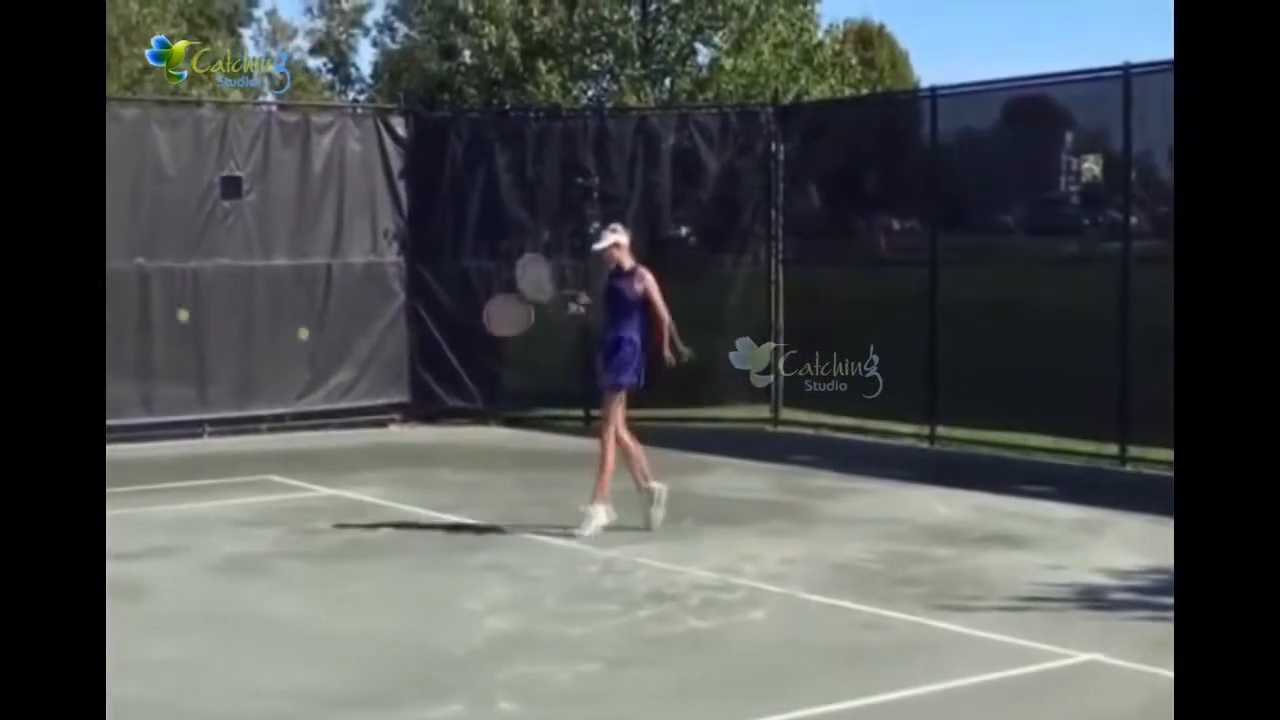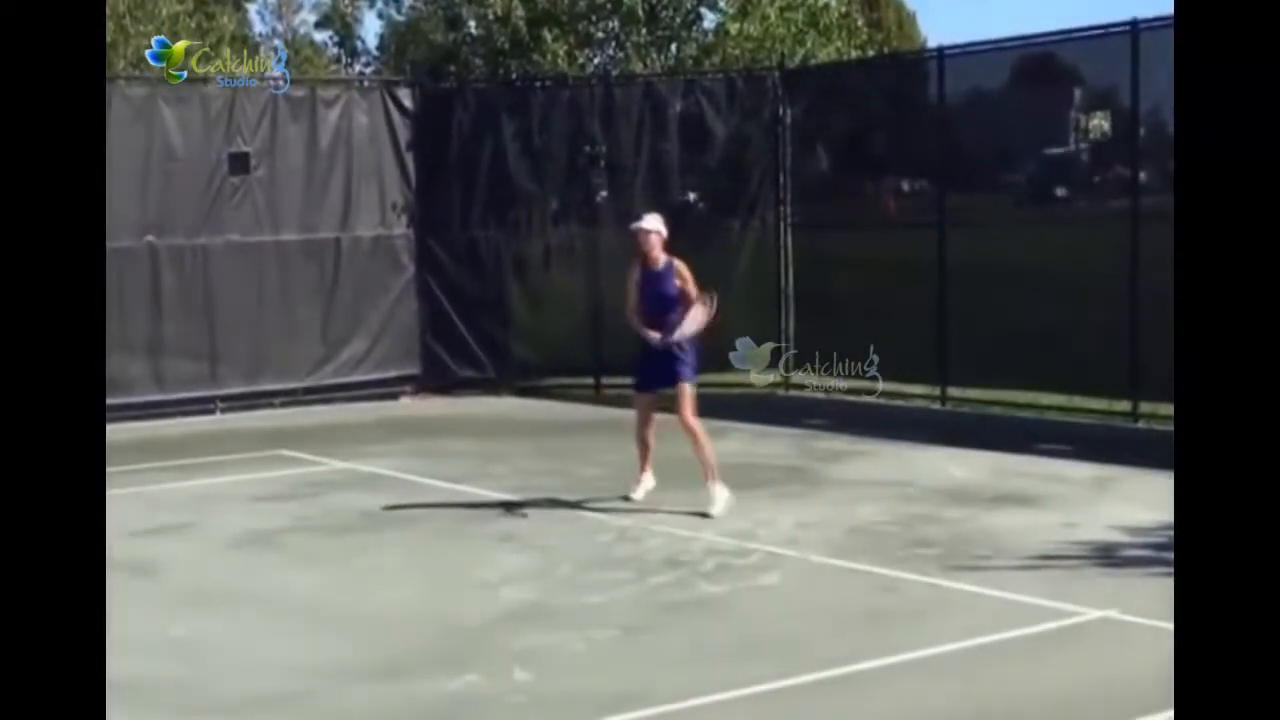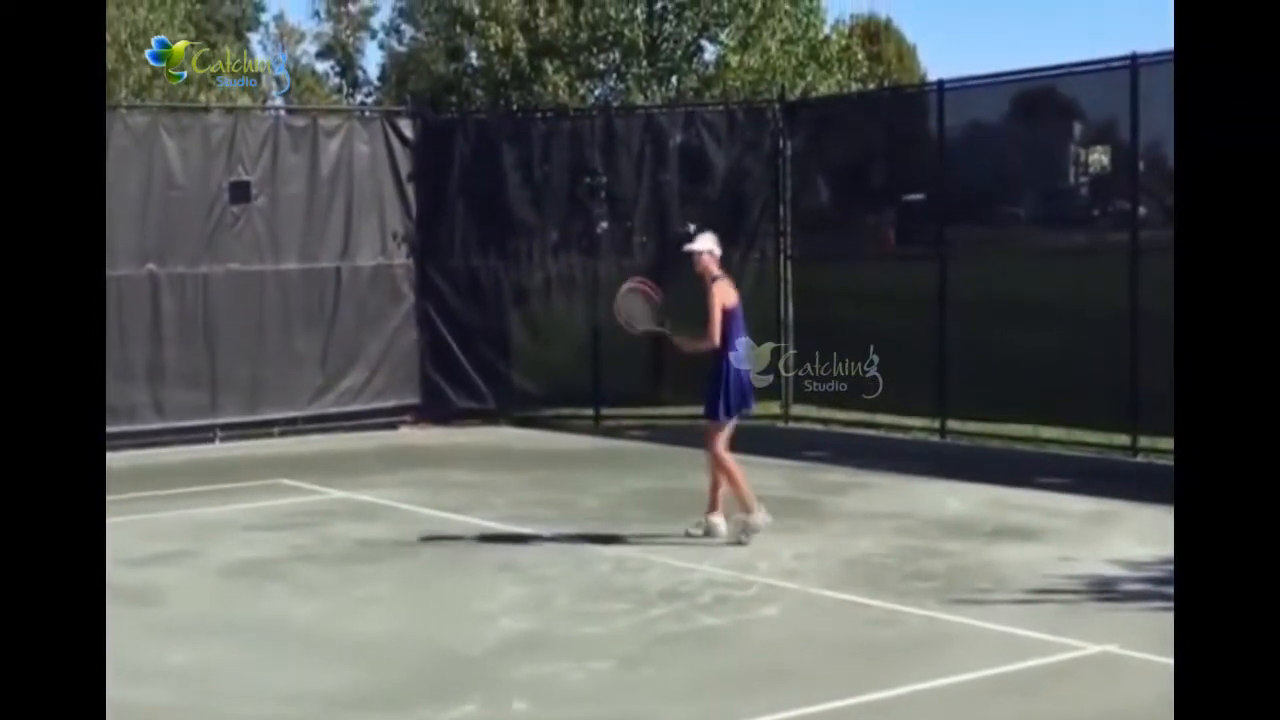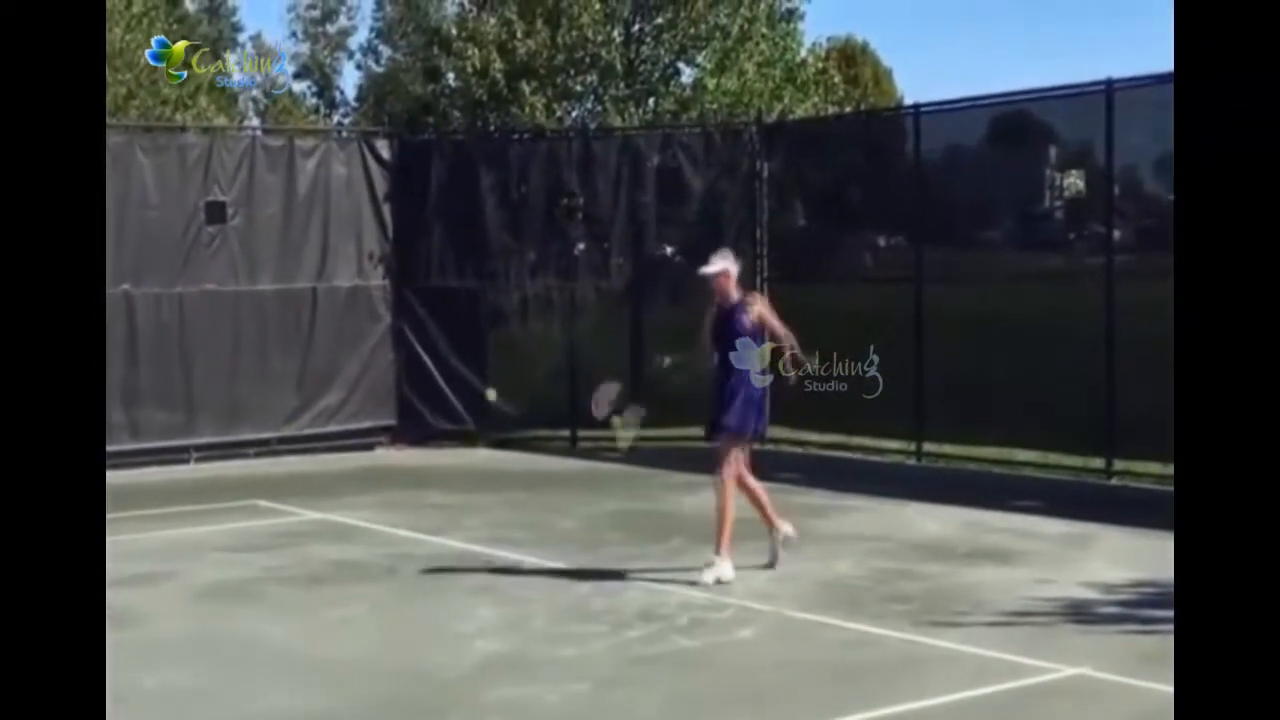
dt=1s
person 1, frame 1
left shoulder: (642, 276)
right shoulder: (612, 274)
left elbow: (663, 314)
left wrist: (671, 345)
left hip: (626, 351)
right hip: (609, 350)
left knee: (609, 429)
right knee: (617, 430)
left ankle: (600, 506)
right ankle: (648, 486)
person 1, frame 2
left shoulder: (678, 269)
right shoulder: (637, 271)
left elbow: (695, 307)
right elbow: (632, 313)
right wrist: (646, 333)
left hip: (678, 347)
right hip: (651, 347)
left knee: (687, 417)
right knee: (643, 420)
left ankle: (716, 486)
right ankle: (645, 475)
person 1, frame 3
left shoulder: (718, 288)
right shoulder: (718, 285)
left elbow: (715, 340)
left wrist: (690, 345)
right wrist: (693, 342)
left hip: (731, 367)
right hip: (728, 367)
left knee: (717, 448)
right knee: (716, 446)
left ankle: (753, 511)
right ankle: (714, 517)
person 1, frame 4
left shoulder: (753, 302)
right shoulder: (715, 308)
left elbow: (780, 332)
right elbow: (709, 345)
left wrist: (796, 357)
left hip: (745, 390)
right hip: (727, 387)
left knee: (728, 474)
right knee: (739, 472)
left ankle: (723, 560)
right ankle: (777, 527)
